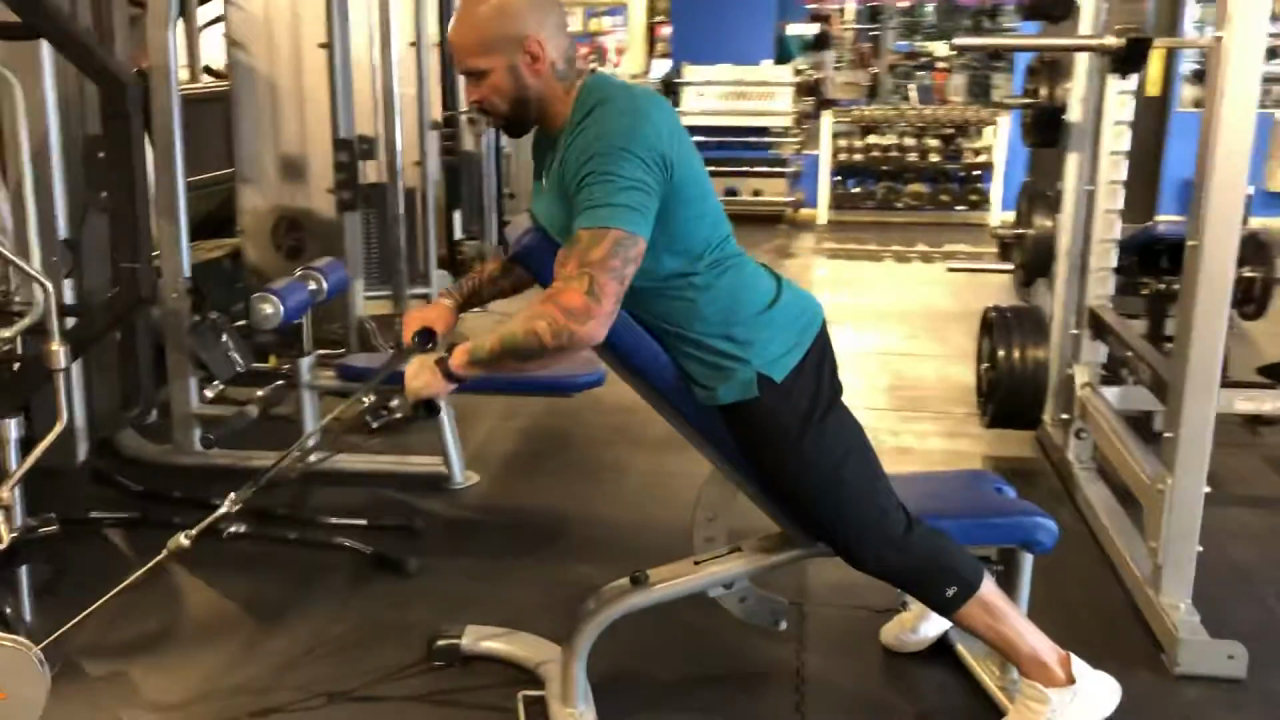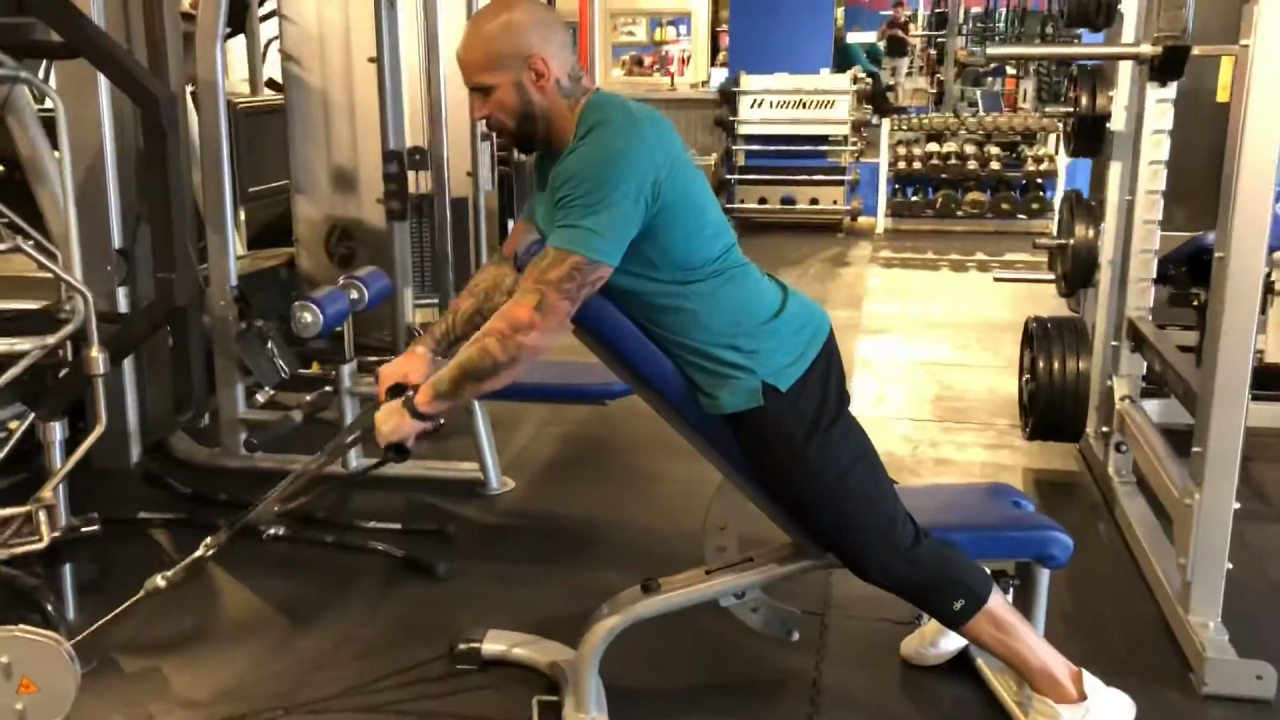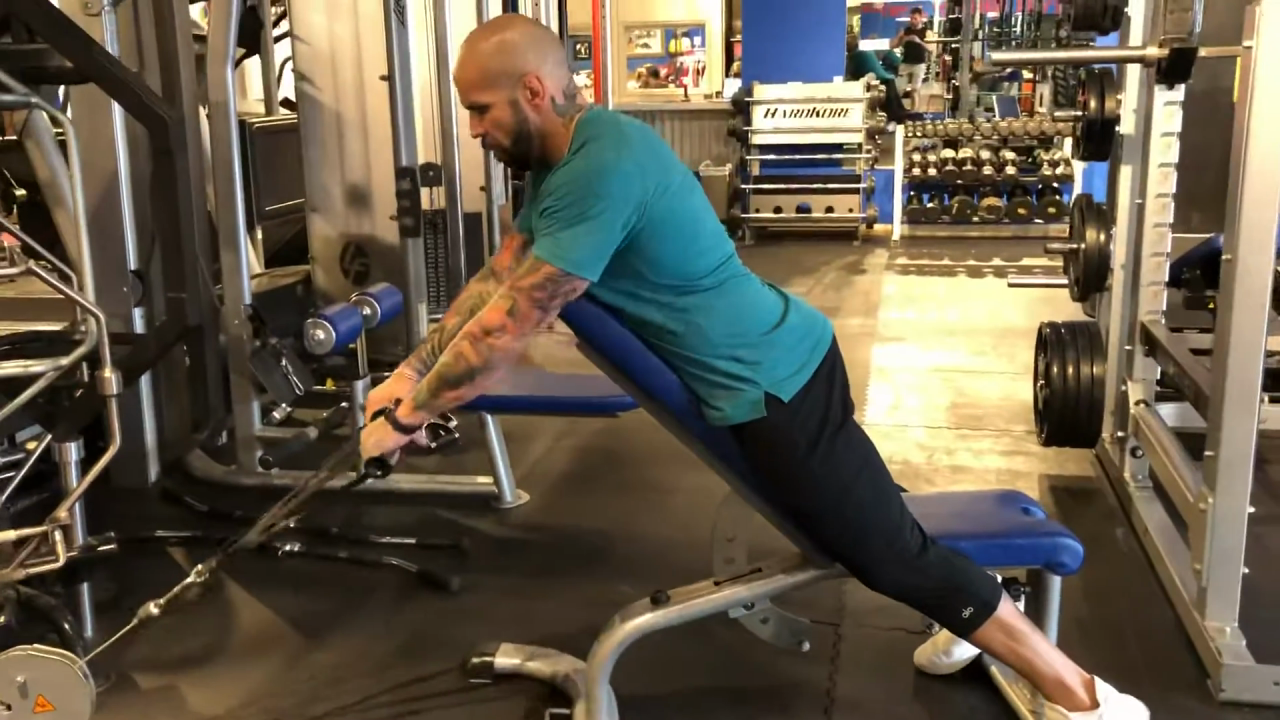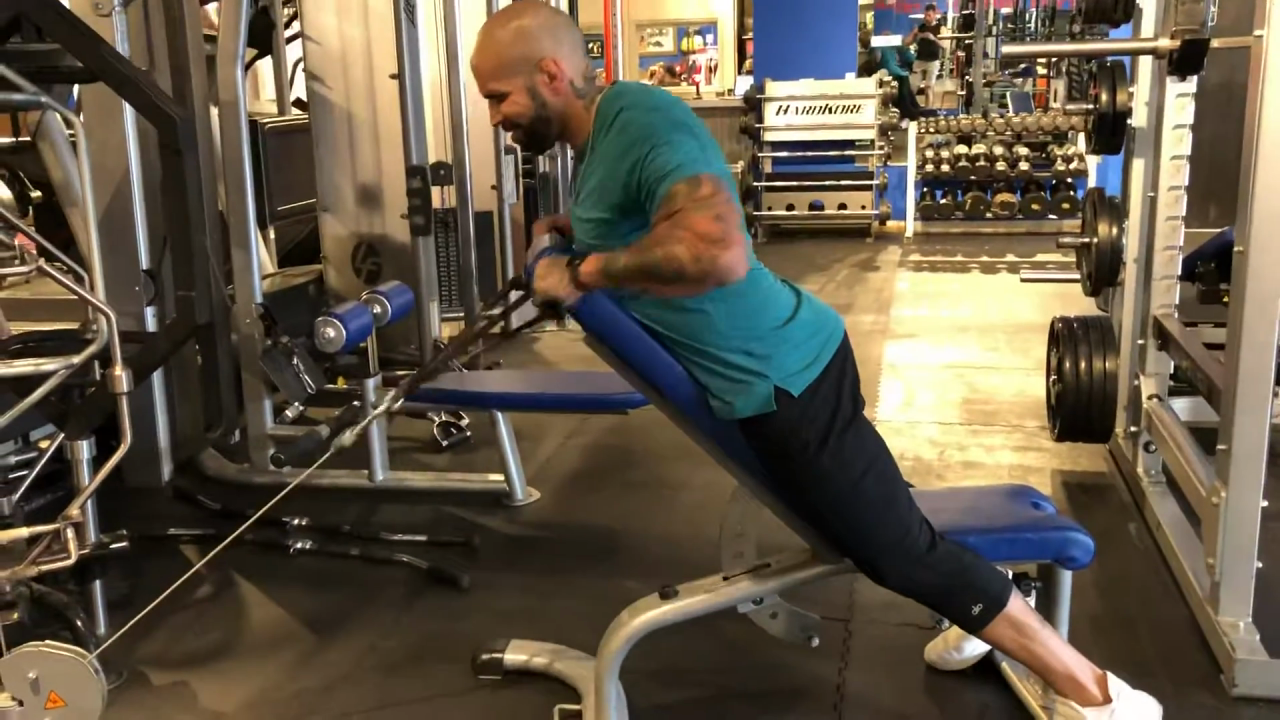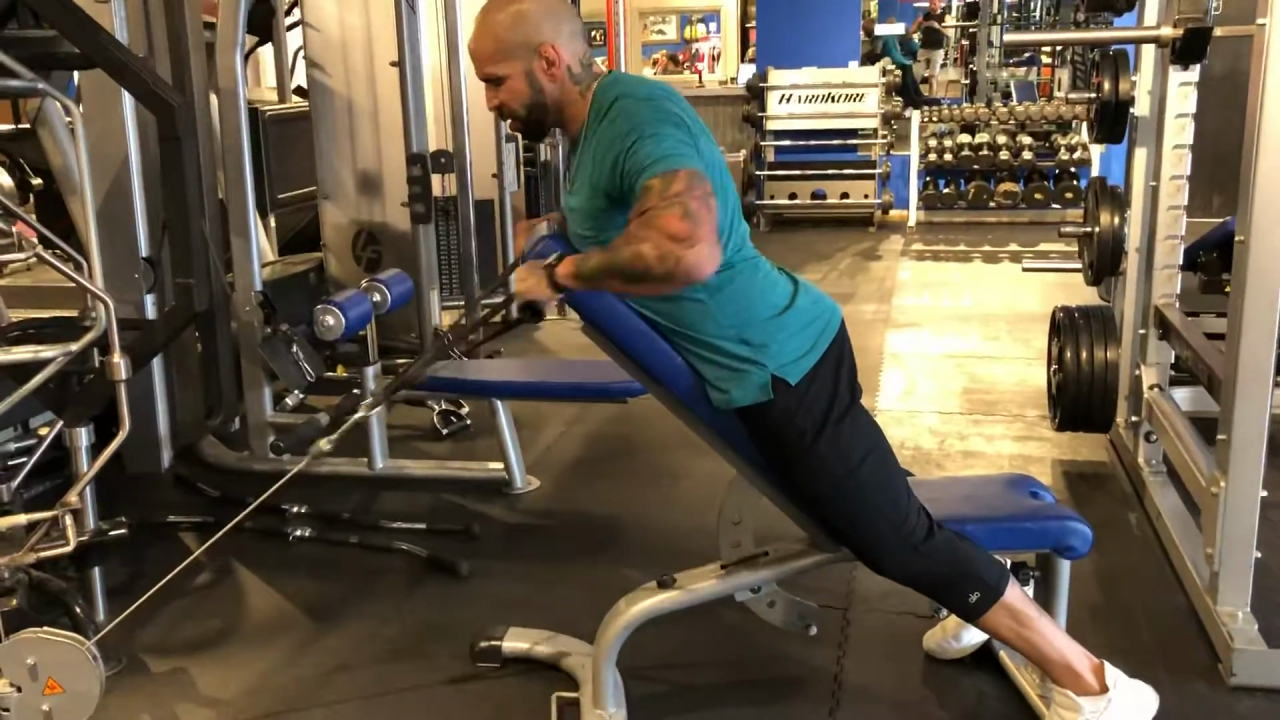
dt=0.4s
person 1, frame 1
left shoulder: (614, 135)
right shoulder: (562, 130)
left elbow: (581, 315)
left wrist: (455, 367)
right wrist: (455, 298)
left hip: (760, 363)
right hip: (750, 347)
left knee: (872, 532)
right ankle: (938, 593)
person 1, frame 2
left shoulder: (609, 154)
right shoulder: (569, 143)
left elbow: (531, 323)
right elbow: (512, 267)
left wrist: (423, 404)
right wrist: (427, 350)
left hip: (768, 374)
right hip: (765, 356)
left knee: (882, 545)
right knee: (864, 521)
right ankle: (965, 608)
person 1, frame 3
left shoulder: (595, 171)
right shoulder: (570, 156)
left elbow: (500, 332)
right elbow: (502, 278)
left wrist: (405, 414)
right wrist: (415, 366)
left hip: (772, 384)
right hip: (770, 364)
left knee: (891, 554)
right knee: (871, 528)
right ankle: (977, 613)
person 1, frame 4
left shoulder: (638, 121)
right shoulder: (599, 137)
left elbow: (720, 255)
left wrist: (583, 274)
right wrist: (569, 235)
left hip: (780, 379)
right hip: (780, 363)
left knee: (902, 553)
right knee: (885, 526)
right ankle: (990, 615)
person 1, frame 5
left shoulder: (635, 116)
right shoulder: (597, 123)
left elbow: (691, 255)
right elbow: (621, 228)
left wrist: (559, 276)
left hip: (779, 369)
right hip: (779, 350)
left knee: (899, 541)
right knee: (883, 514)
right ankle: (986, 605)
